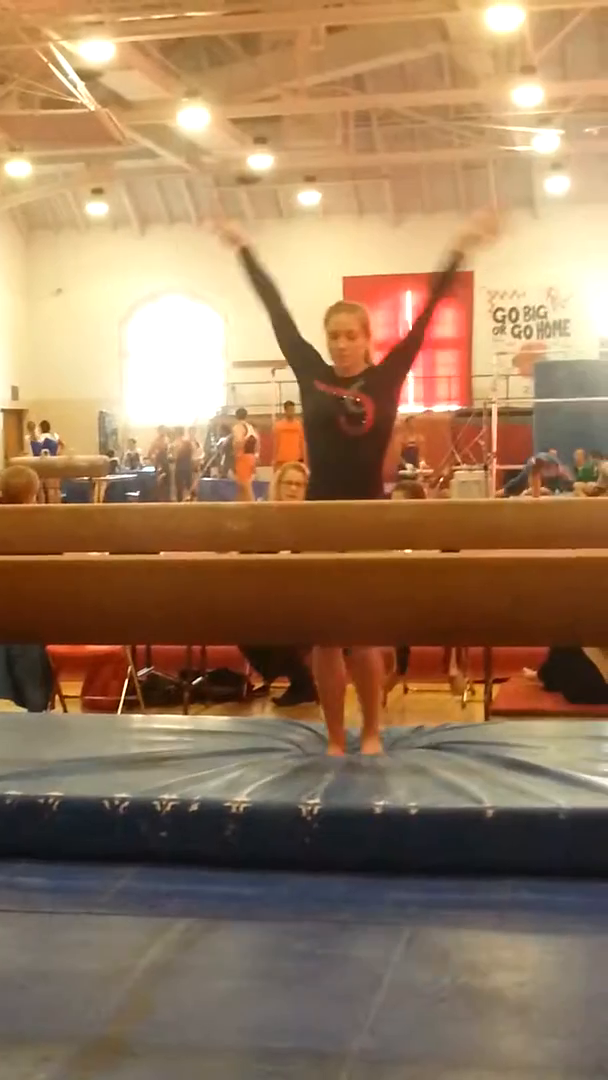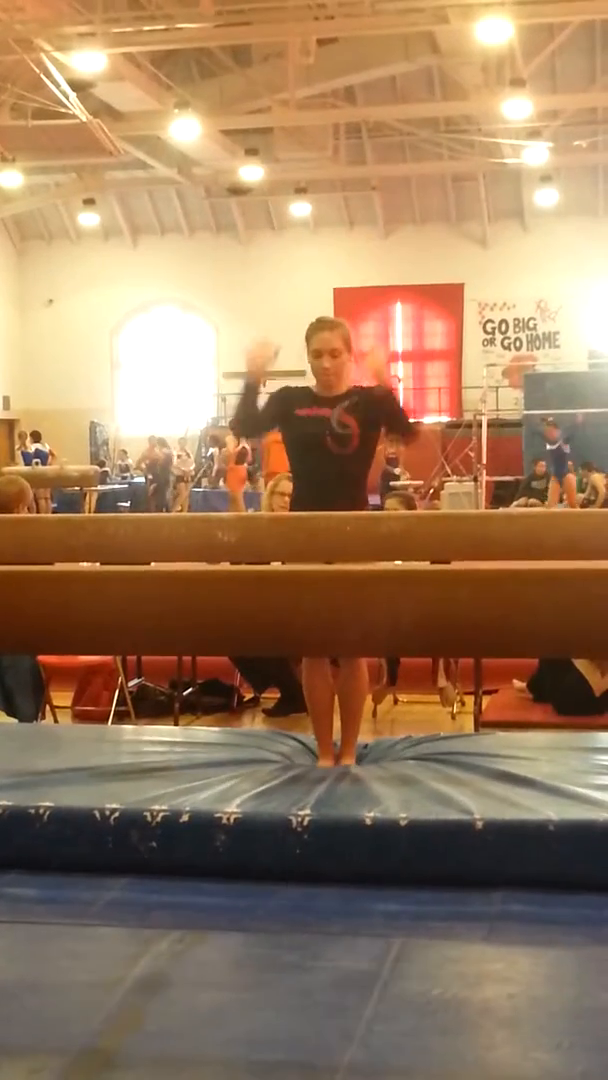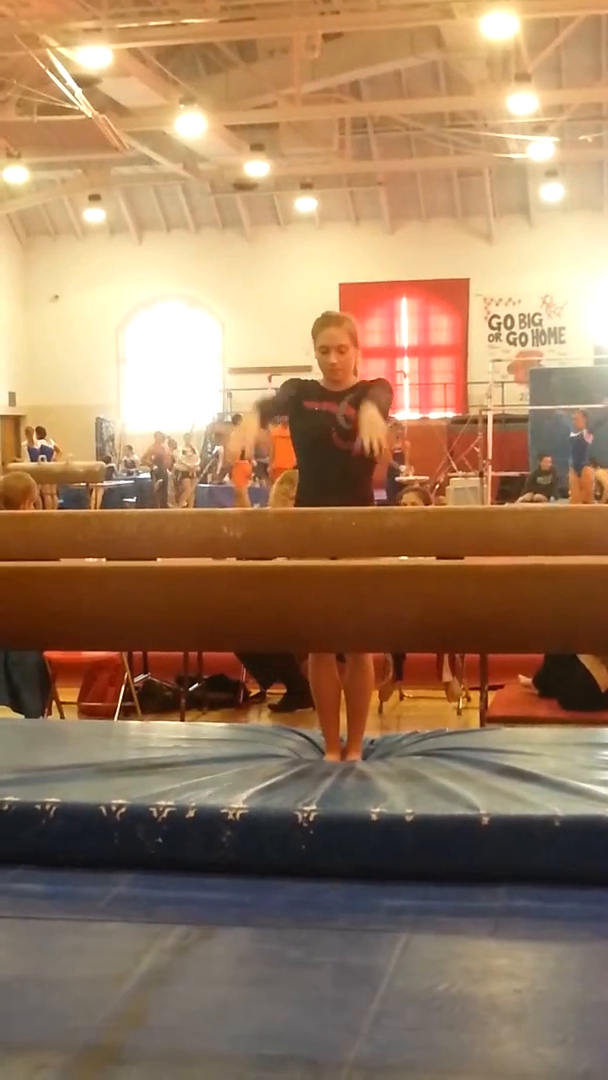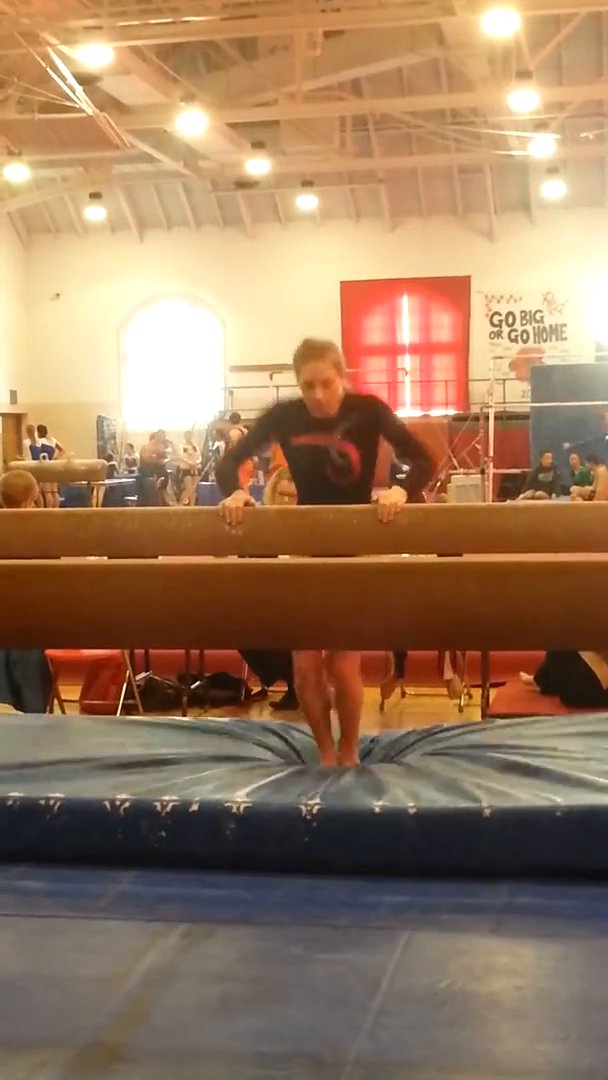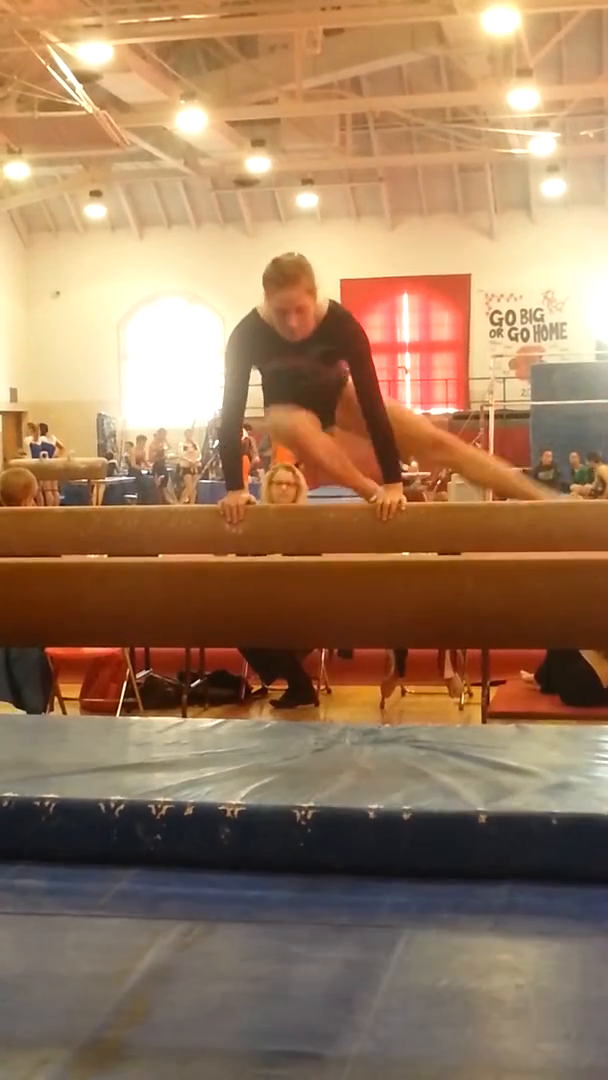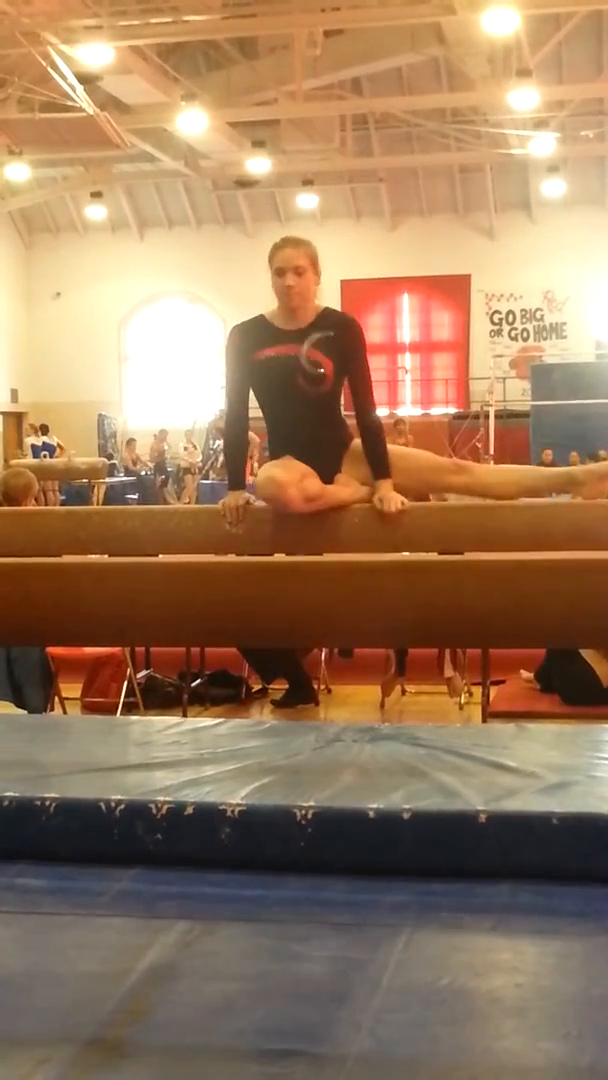
dt=0.5s
person 1, frame 1
left shoulder: (388, 373)
right shoulder: (311, 373)
left elbow: (428, 313)
right elbow: (277, 311)
left wrist: (459, 251)
right wrist: (243, 250)
left knee: (362, 640)
right knee: (324, 638)
left ankle: (372, 732)
right ankle: (335, 742)
person 1, frame 2
left shoulder: (369, 397)
right shoulder: (290, 399)
left elbow: (408, 434)
right elbow: (243, 427)
left wrist: (383, 392)
right wrist: (254, 379)
right knee: (312, 648)
left ankle: (349, 752)
right ankle: (325, 752)
person 1, frame 3
left shoulder: (374, 388)
right shoulder: (299, 391)
left elbow: (382, 400)
right elbow: (275, 404)
left wrist: (373, 412)
right wrist: (253, 418)
left ankle: (355, 747)
right ankle: (331, 747)
person 1, frame 4
left shoulder: (366, 410)
right shoulder: (283, 416)
left elbow: (422, 463)
right elbow: (229, 461)
left wrist: (401, 493)
right wrist: (234, 495)
left knee: (343, 666)
right knee: (305, 668)
left ankle: (349, 753)
right ankle: (327, 752)
person 1, frame 5
left shoulder: (340, 322)
right shoulder: (248, 336)
left elbow: (371, 403)
right elbow: (231, 412)
left wrist: (393, 483)
right wrist: (234, 487)
left hip: (336, 395)
right hip: (289, 407)
left knee: (435, 441)
right knee: (294, 429)
left ankle: (540, 499)
right ankle: (374, 493)
person 1, frame 6
left shoulder: (342, 328)
right shoulder: (246, 337)
left elbow: (366, 410)
right elbow: (235, 415)
left wrist: (385, 480)
right wrist: (235, 487)
left hip: (343, 451)
right hip: (291, 460)
left knee: (456, 471)
right knee: (274, 486)
left ankle: (575, 478)
right ankle: (358, 492)
